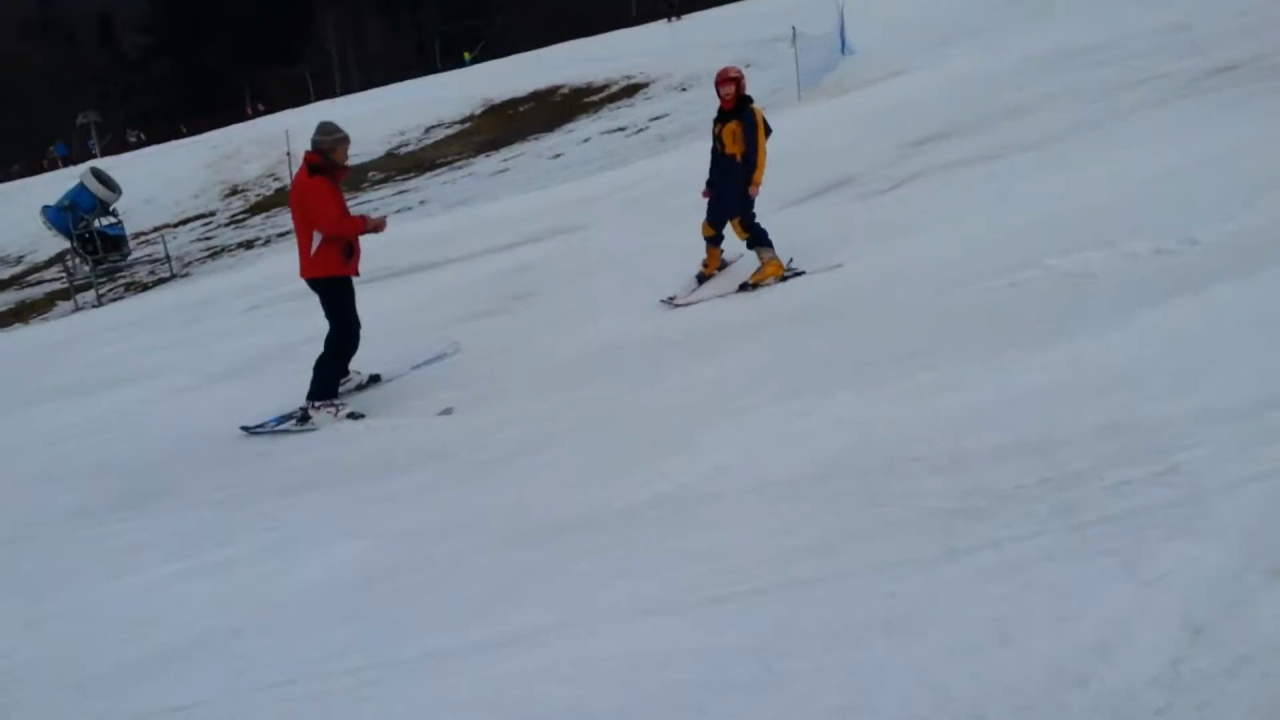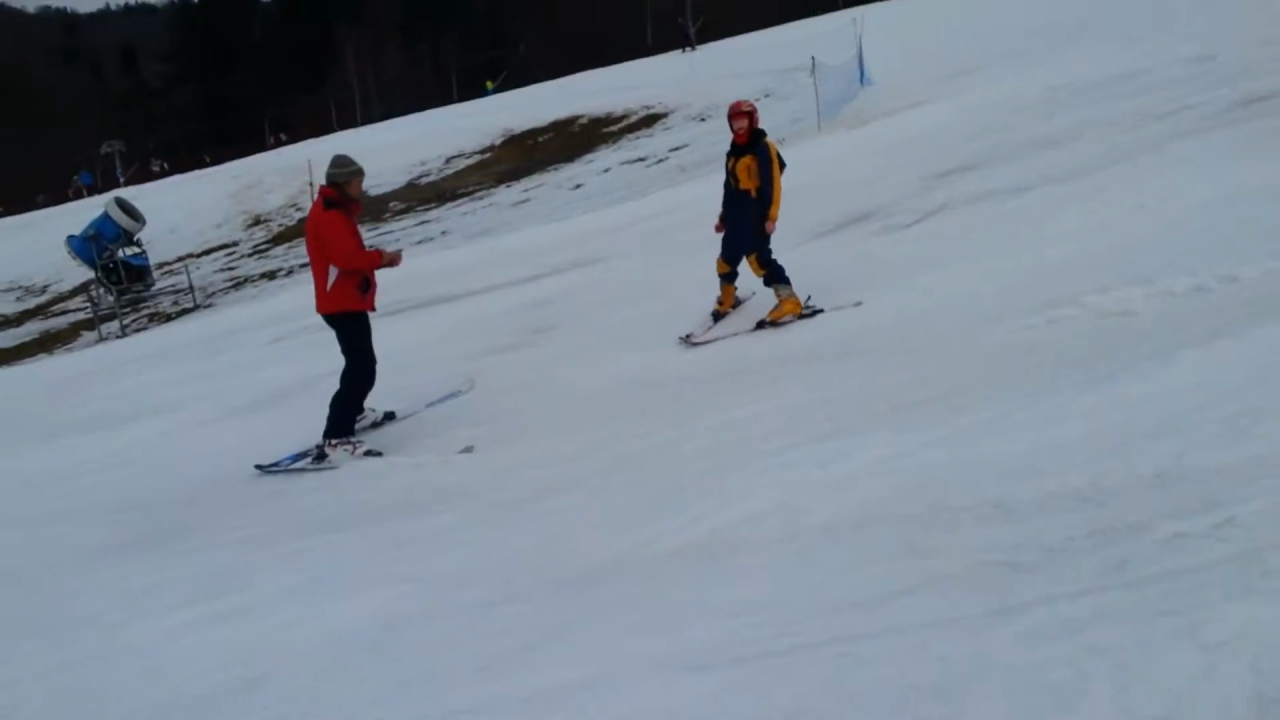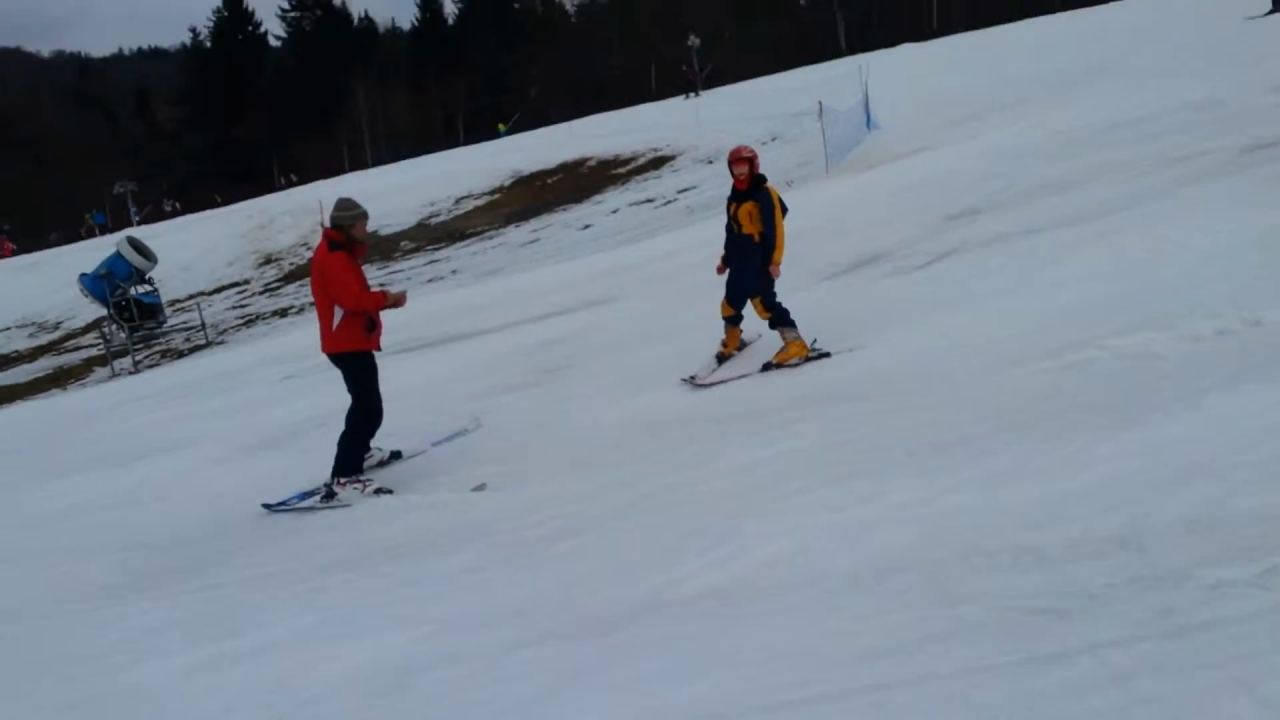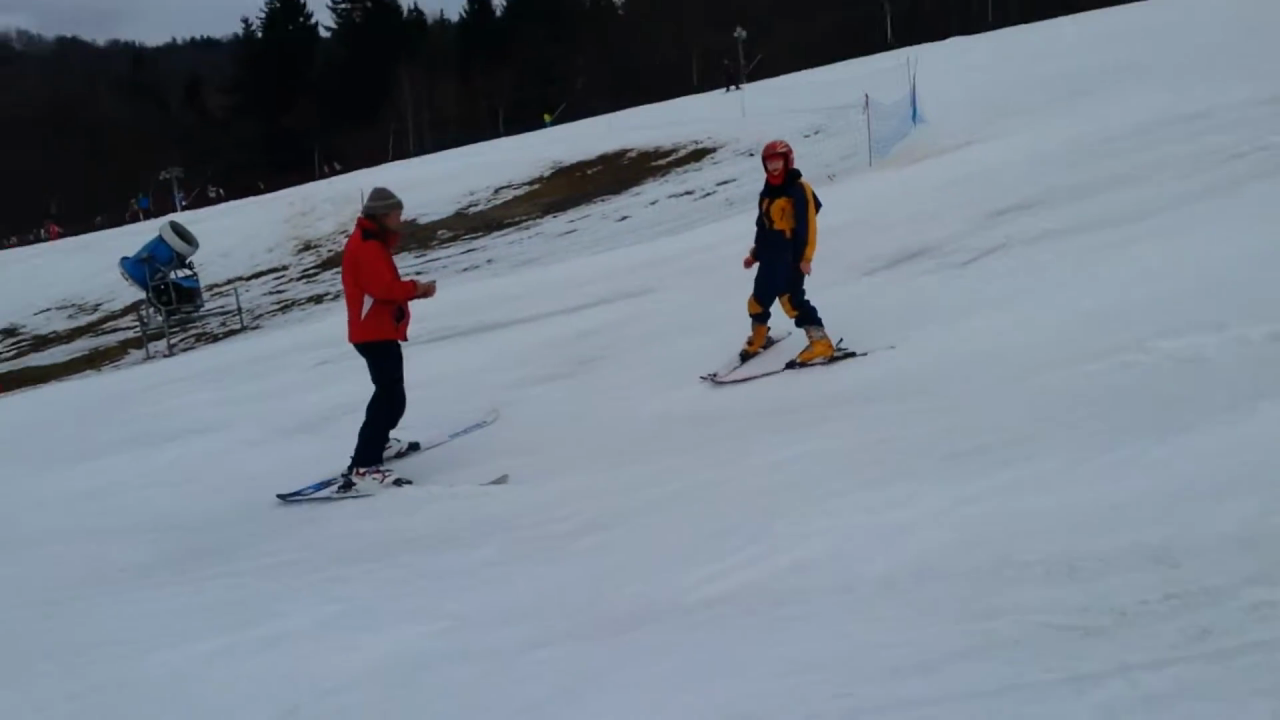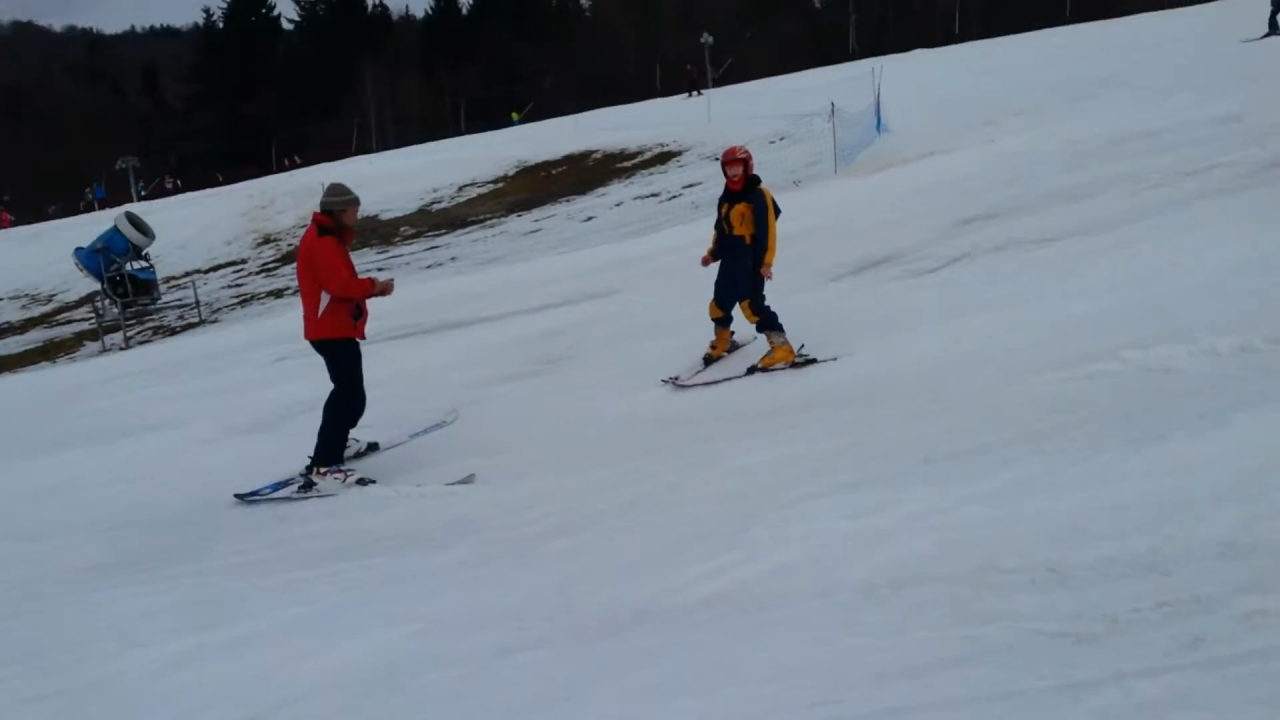
dt=0.1s
person 1, frame 1
left shoulder: (321, 177)
right shoulder: (313, 181)
right elbow: (331, 224)
left wrist: (365, 224)
right wrist: (365, 223)
left hip: (330, 265)
right hip: (326, 268)
left knee: (346, 326)
right knee: (346, 332)
left ankle: (338, 375)
right ankle: (319, 400)
person 1, frame 2
left shoulder: (335, 211)
right shoulder: (329, 214)
right elbow: (347, 257)
left wrist: (379, 257)
right wrist: (381, 257)
left hip: (346, 300)
right hip: (342, 303)
left knee: (361, 362)
right knee: (362, 368)
left ankle: (353, 412)
right ankle: (336, 438)
person 1, frame 3
left shoulder: (339, 253)
right shoulder: (334, 256)
right elbow: (352, 299)
left wrist: (385, 300)
right wrist: (386, 298)
left hip: (349, 341)
right hip: (348, 344)
left knee: (364, 402)
right knee: (369, 408)
left ankle: (358, 453)
right ankle: (344, 476)
person 1, frame 4
left shoulder: (370, 242)
right shoulder: (367, 245)
right elbow: (383, 287)
left wrist: (413, 289)
right wrist: (415, 288)
left hip: (376, 330)
right hip: (375, 333)
left knee: (388, 392)
right knee: (391, 399)
left ankle: (378, 443)
right ankle: (365, 466)
person 1, frame 5
left shoulder: (324, 238)
right shoulder: (324, 241)
right elbow: (340, 284)
left wrist: (370, 288)
right wrist: (373, 285)
left hip: (331, 327)
right hip: (333, 330)
left knee: (345, 389)
right knee: (352, 397)
left ankle: (335, 444)
right ankle: (324, 466)
person 2, frame 1
left shoulder: (750, 114)
right shoulder: (721, 118)
left elbow: (757, 150)
left wrist: (755, 180)
right wrist: (710, 182)
left hip: (741, 176)
right hip: (722, 179)
left knee: (741, 221)
right knee: (712, 222)
person 2, frame 2
left shoulder: (764, 149)
right shoulder: (734, 152)
left elbow: (772, 185)
left wrist: (771, 216)
right wrist: (724, 216)
left hip: (757, 212)
right hip: (736, 214)
left knee: (758, 257)
right knee: (727, 258)
person 2, frame 3
left shoulder: (765, 194)
right shoulder: (734, 198)
left elbow: (775, 229)
left wrist: (774, 260)
right wrist: (725, 259)
left hip: (760, 256)
right hip: (740, 258)
left knee: (762, 300)
right knee: (731, 301)
person 2, frame 4
left shoulder: (799, 189)
right shoulder: (767, 192)
left elbow: (807, 225)
left wrist: (806, 257)
right wrist: (755, 253)
left hip: (791, 252)
right hip: (770, 253)
left knee: (790, 298)
right knee: (759, 298)
person 2, frame 5
left shoulder: (759, 195)
right shoulder: (726, 198)
left elbow: (767, 230)
left wrist: (766, 261)
right wrist: (713, 253)
left hip: (751, 257)
right hip: (730, 257)
left knee: (751, 303)
right knee: (720, 303)
